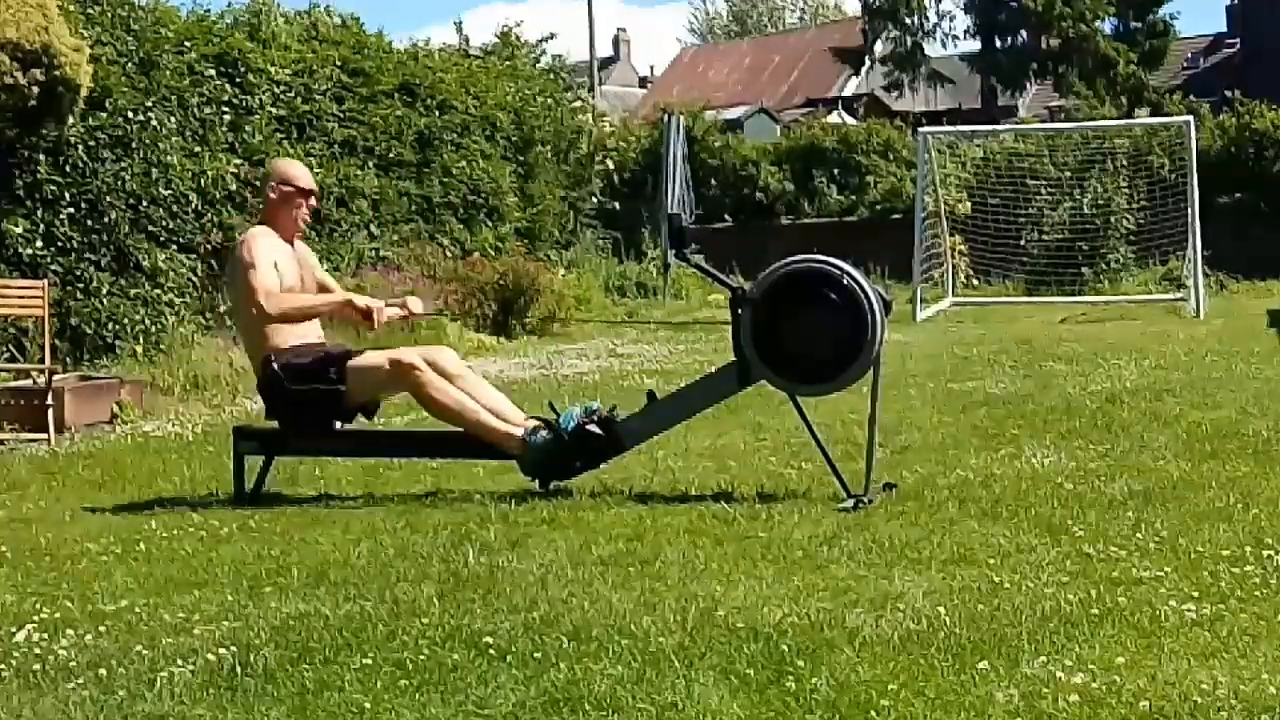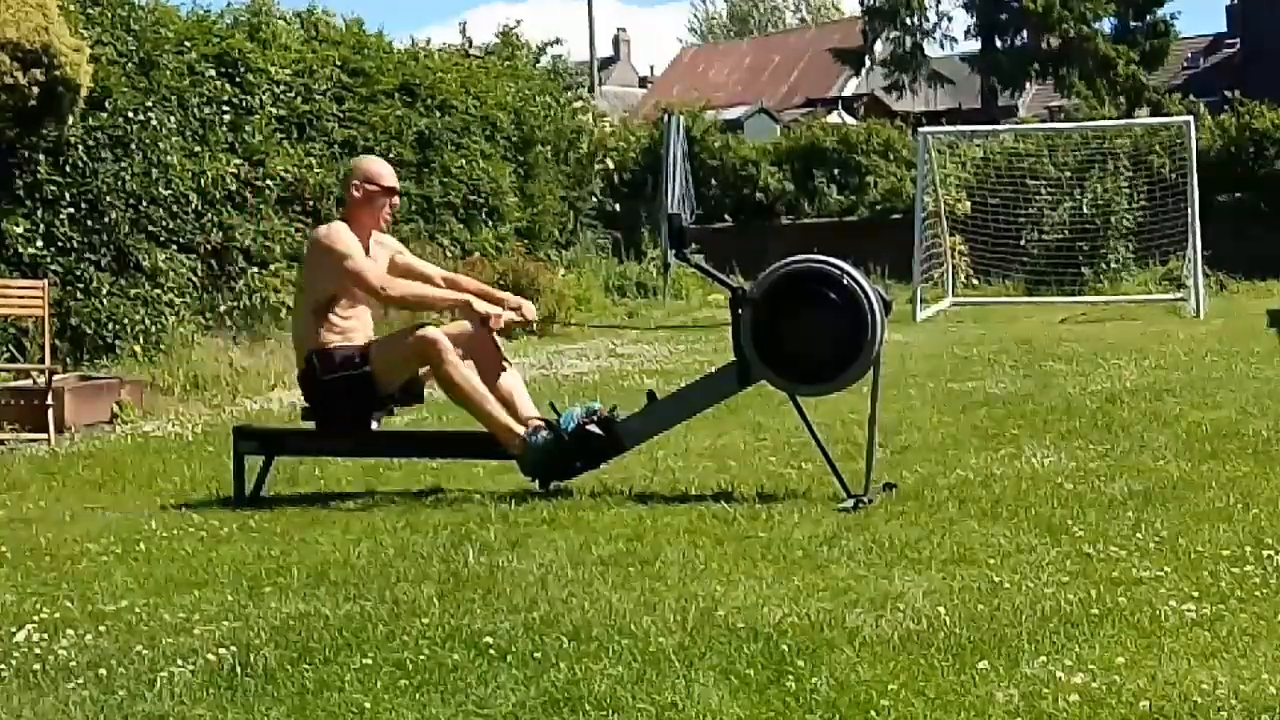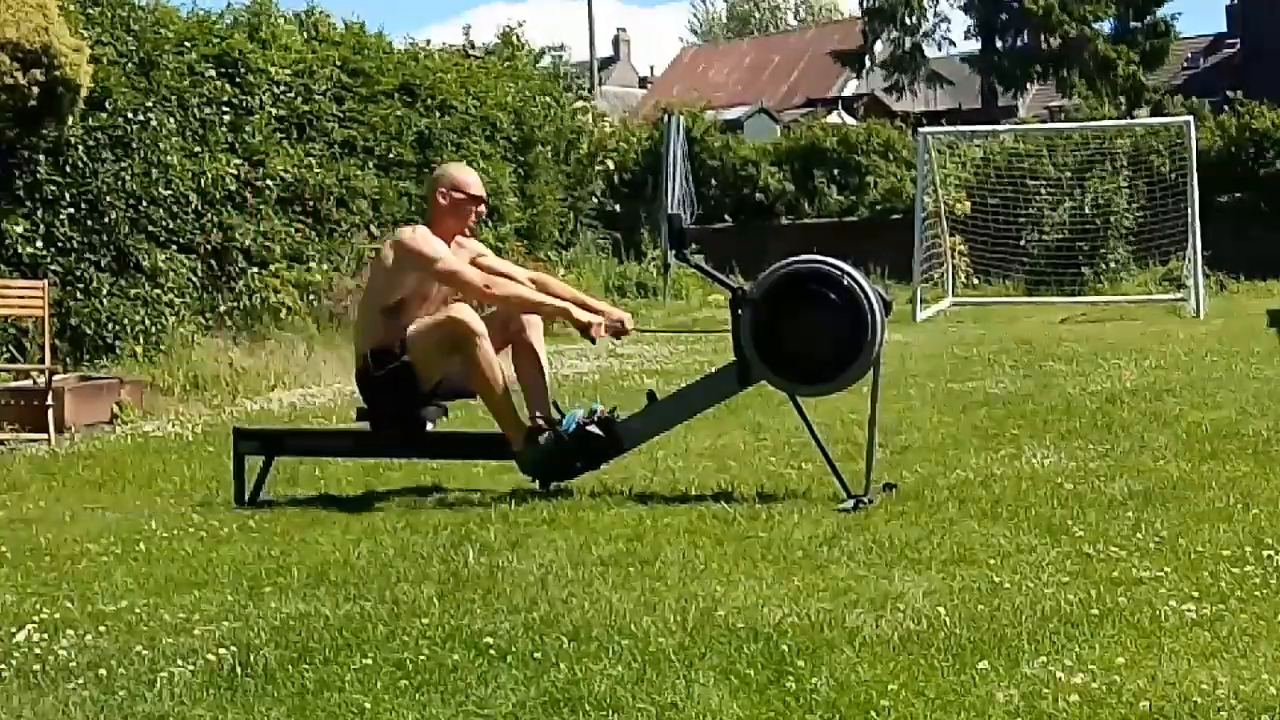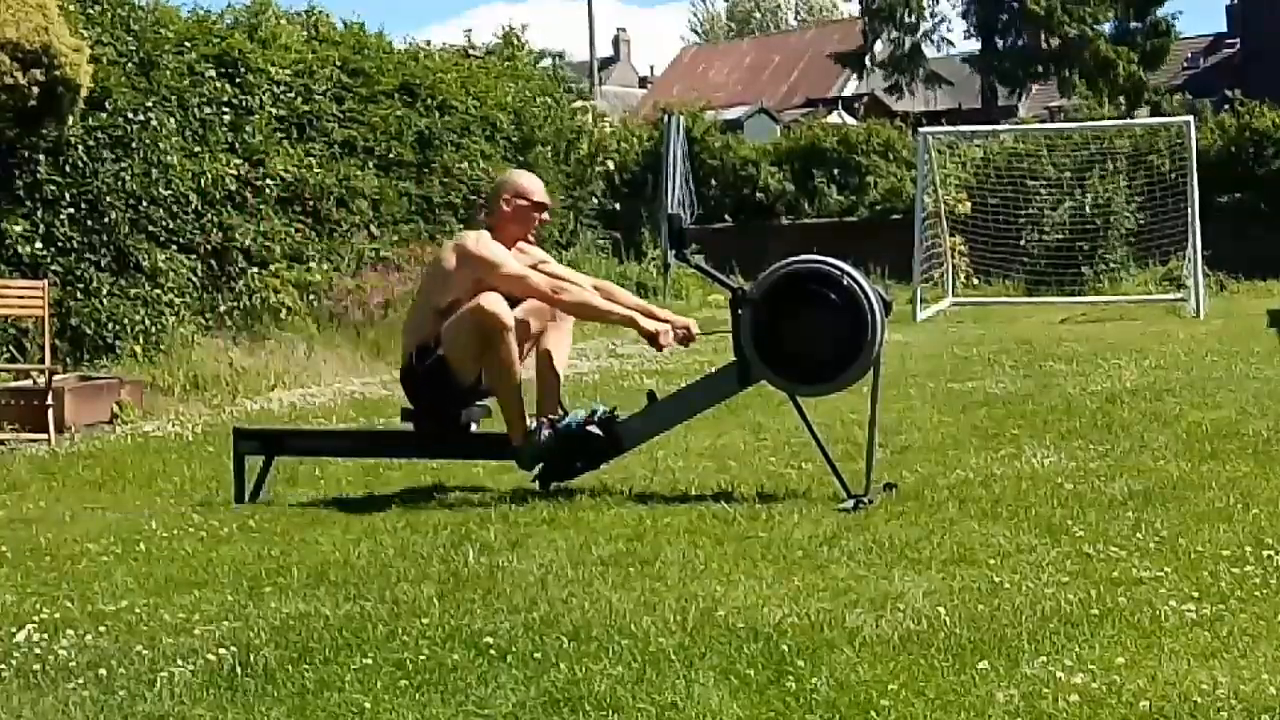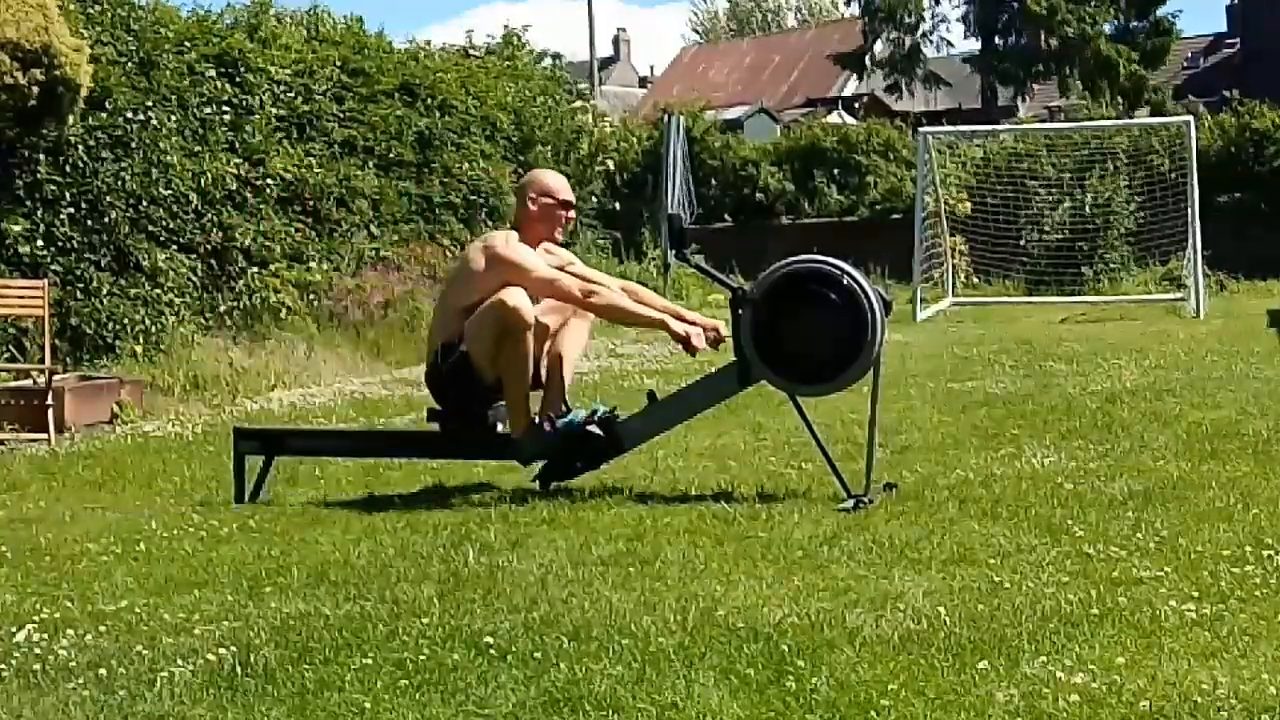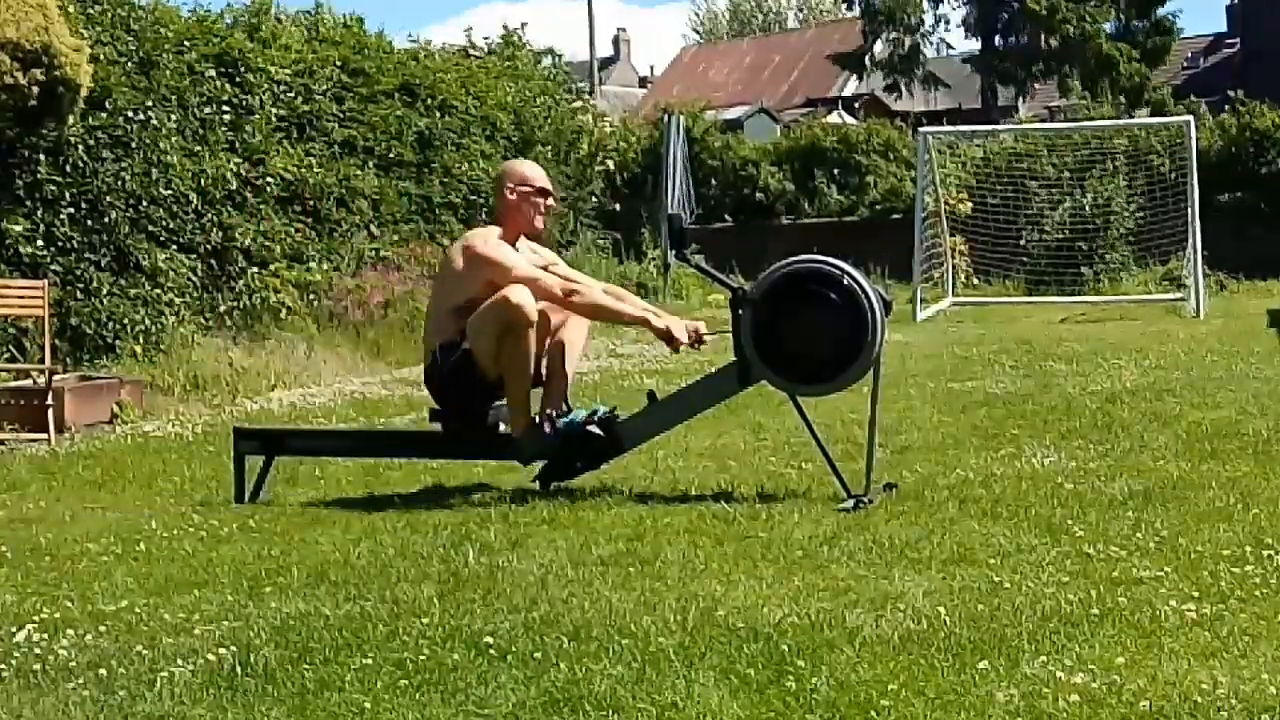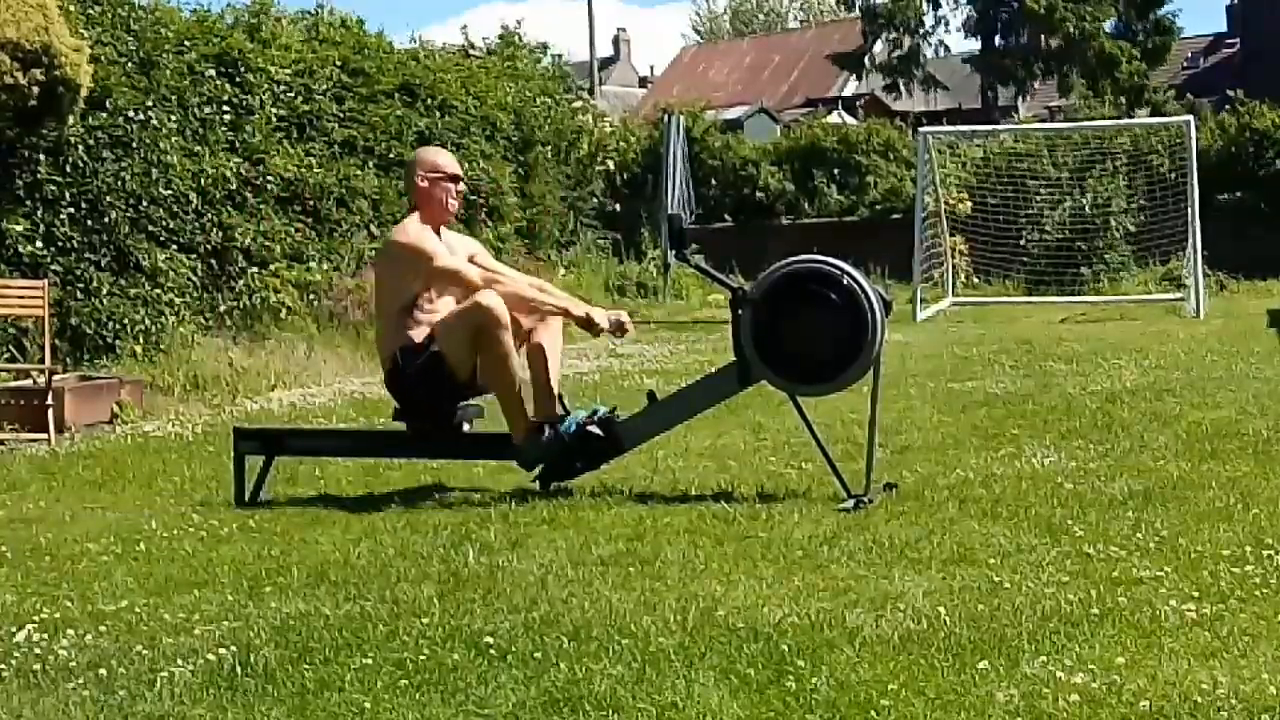
dt=0.2s
person 1, frame 1
left shoulder: (300, 251)
right shoulder: (257, 242)
left elbow: (342, 305)
right elbow: (269, 308)
left wrist: (393, 306)
right wrist: (352, 300)
left hip: (320, 365)
right hip: (290, 378)
left knee: (440, 358)
right knee: (406, 364)
left ankle: (536, 430)
right ankle: (523, 444)
person 1, frame 2
left shoulder: (381, 244)
right shoulder: (332, 238)
left elbow: (442, 278)
right elbow: (386, 290)
left wrist: (507, 299)
right wrist: (467, 302)
left hip: (365, 364)
right hip: (329, 375)
left knee: (479, 332)
right knee: (430, 339)
left ankle: (536, 427)
right ankle: (524, 444)
person 1, frame 3
left shoulder: (465, 249)
right shoulder: (413, 242)
left elbow: (531, 280)
right elbow: (486, 288)
left wrist: (599, 307)
right wrist: (569, 310)
left hip: (428, 365)
right hip: (383, 376)
left knee: (524, 313)
right knee: (461, 318)
left ankle: (543, 425)
right ankle: (525, 444)
person 1, frame 4
left shoulder: (524, 254)
right shoulder: (475, 248)
left elbow: (593, 286)
right elbow: (554, 292)
left wrist: (663, 316)
right wrist: (635, 320)
left hip: (470, 369)
right hip: (429, 377)
left knee: (557, 310)
right knee: (490, 306)
left ankle: (546, 422)
right ankle: (523, 439)
person 1, frame 5
left shoulder: (549, 255)
right shoulder: (502, 250)
left elbow: (620, 289)
right elbow: (587, 295)
left wrist: (692, 318)
right wrist: (665, 323)
left hip: (492, 370)
right hip: (454, 374)
left knee: (576, 306)
right knee: (512, 301)
left ankle: (552, 418)
right ankle: (523, 433)
person 1, frame 6
left shoulder: (531, 253)
right shoulder: (482, 247)
left elbow: (600, 290)
right elbow: (568, 292)
left wrist: (669, 319)
right wrist: (649, 321)
left hip: (491, 370)
right hip: (451, 375)
left knee: (574, 309)
right knee: (516, 298)
left ankle: (552, 416)
right ankle: (523, 433)
person 1, frame 7
left shoulder: (460, 244)
right shoulder: (407, 240)
left elbow: (526, 282)
right elbow: (489, 284)
left wrist: (590, 311)
right wrist: (573, 309)
left hip: (450, 368)
right hip: (413, 376)
left knee: (543, 311)
right knee: (489, 304)
left ankle: (548, 421)
right ankle: (526, 439)
